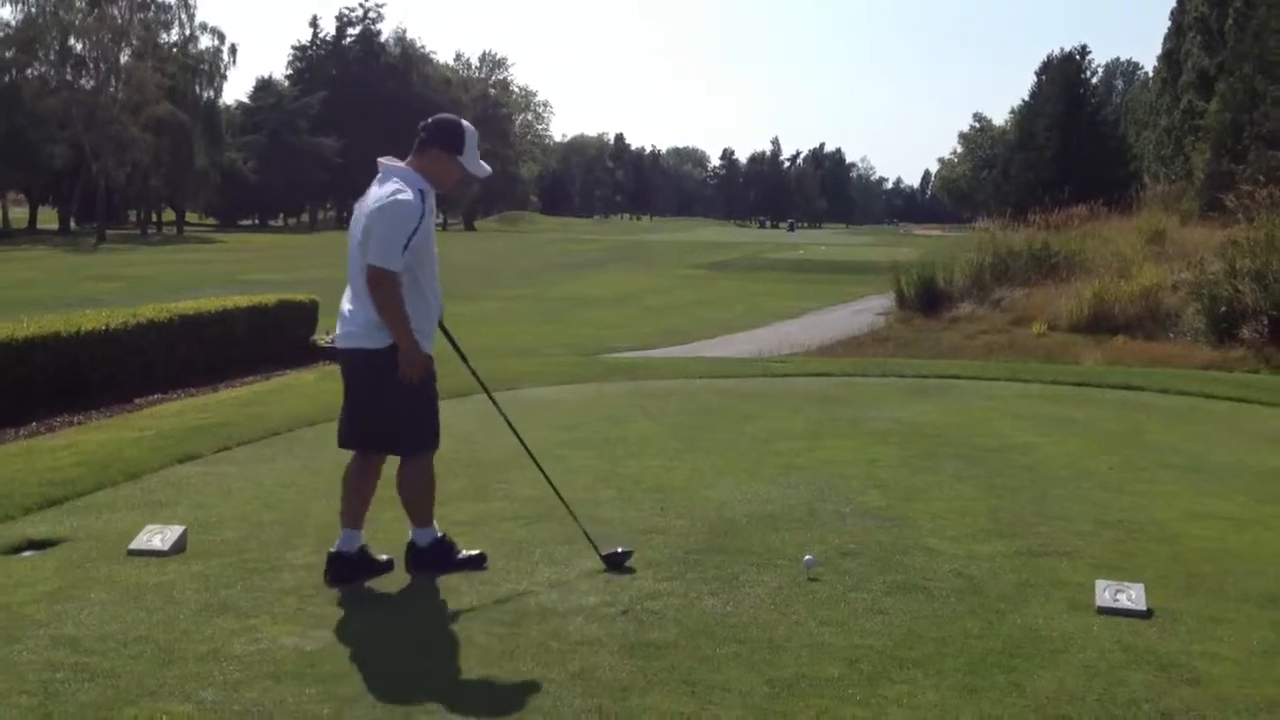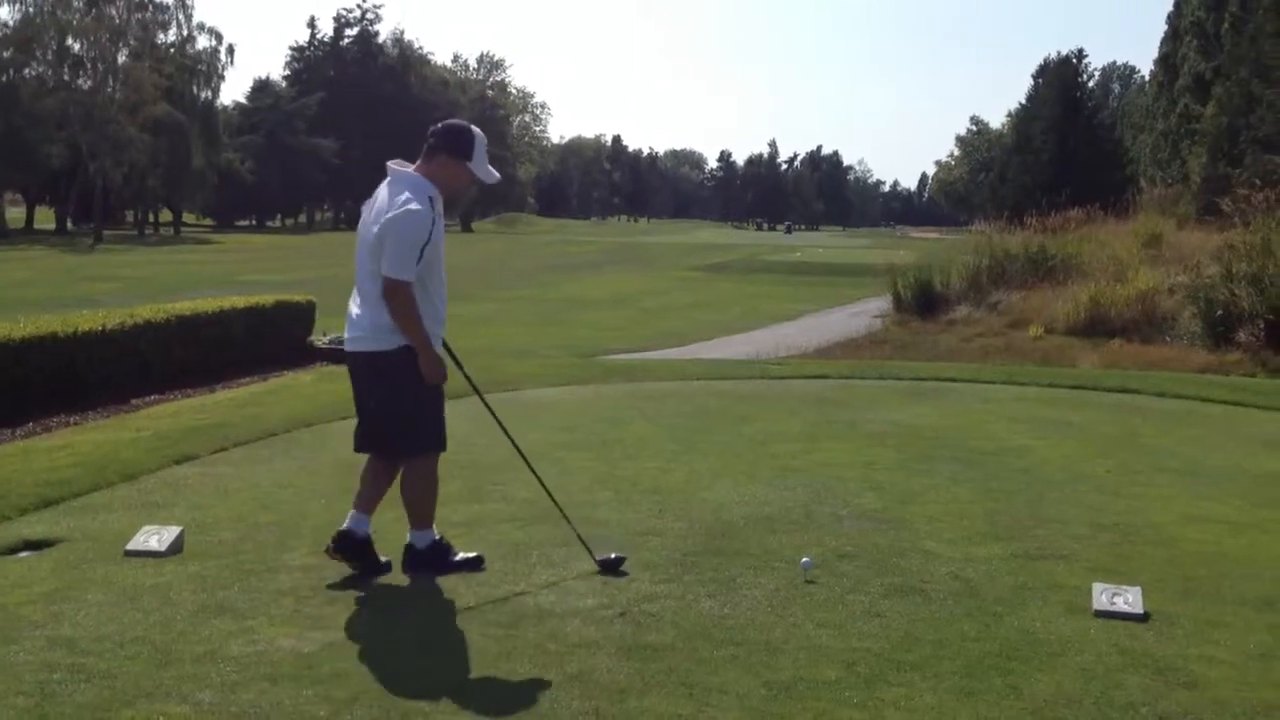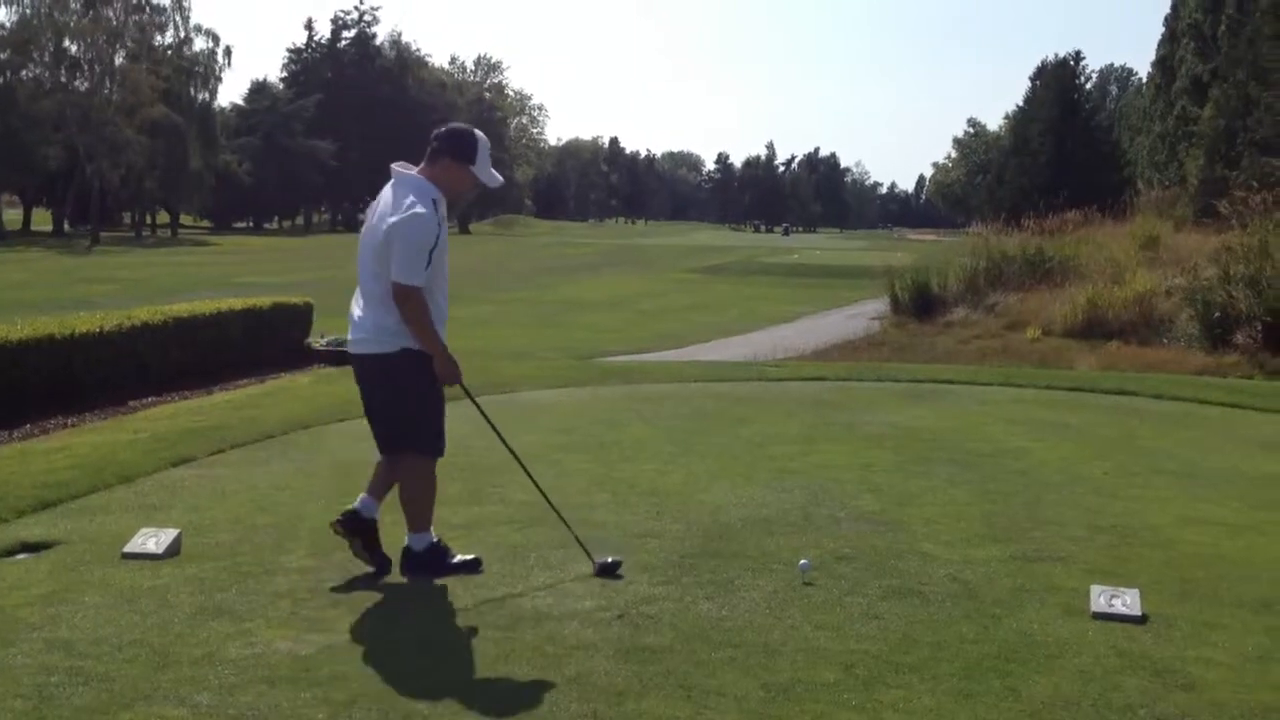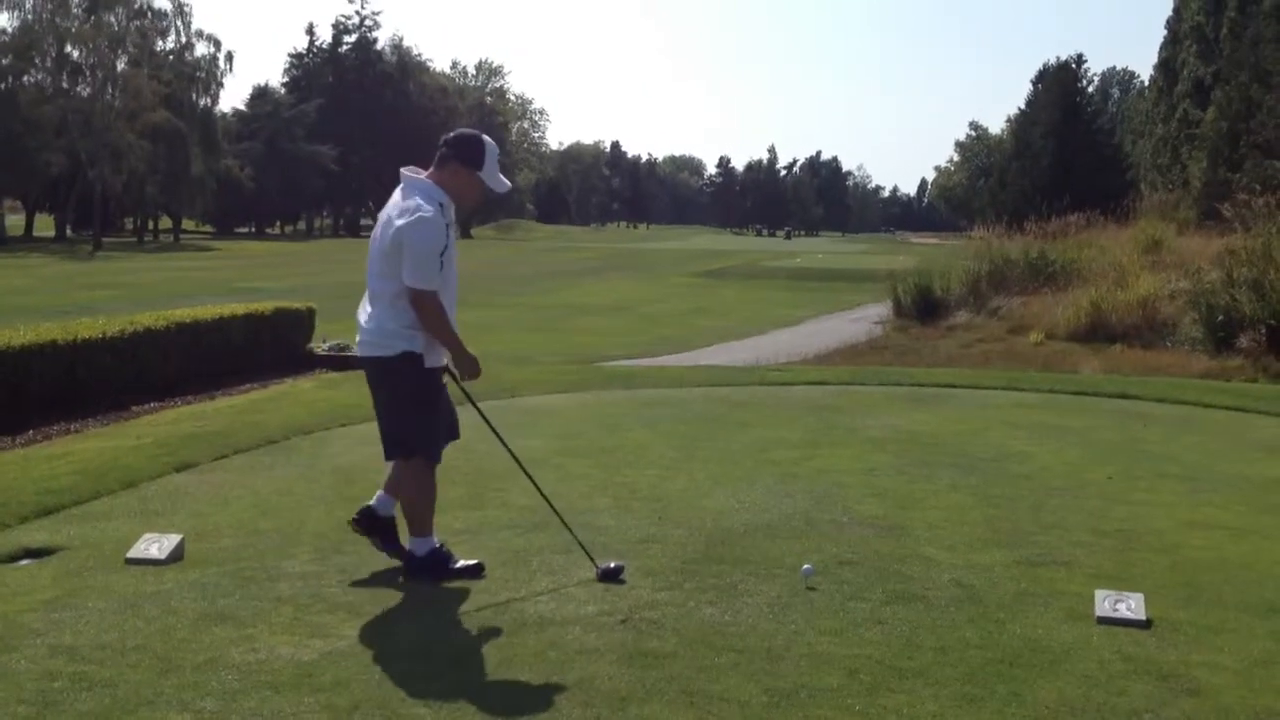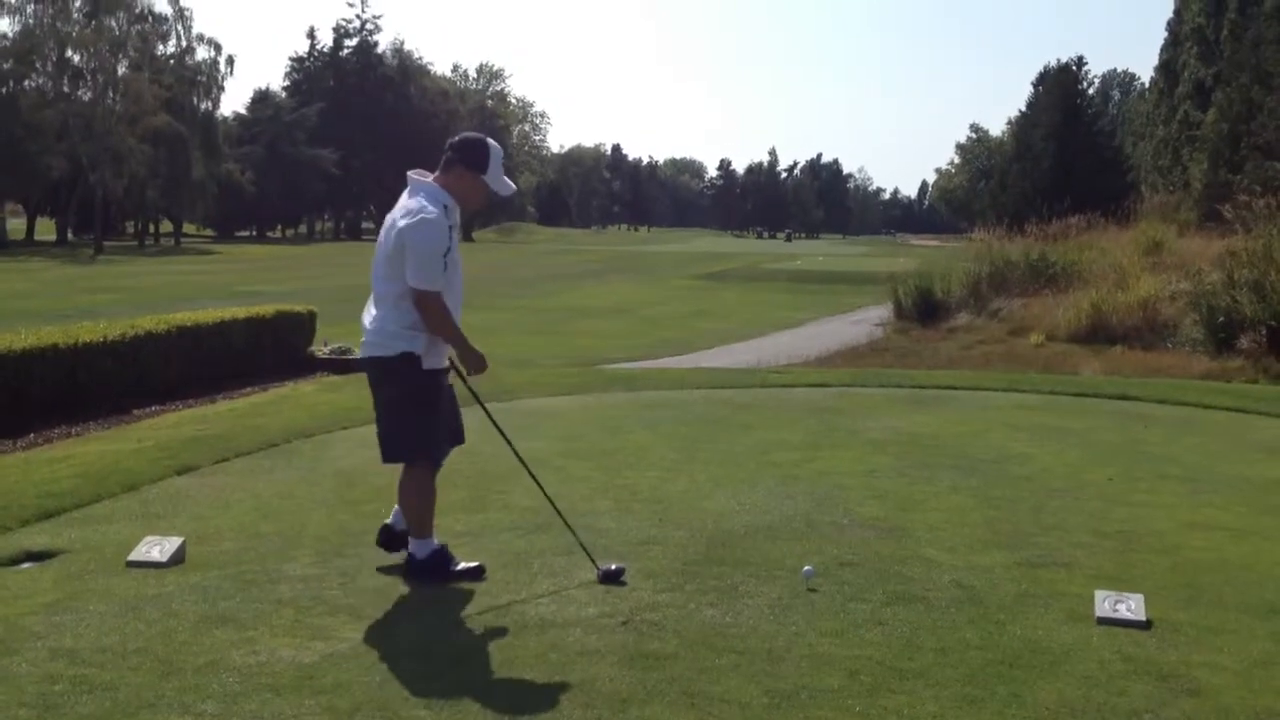
dt=0.1s
person 1, frame 1
left shoulder: (390, 188)
right shoulder: (404, 203)
right elbow: (381, 280)
left wrist: (419, 322)
right wrist: (411, 346)
left hip: (361, 340)
right hip: (388, 346)
left knee: (370, 450)
right knee: (415, 449)
left ankle: (349, 552)
right ankle: (425, 545)
person 1, frame 2
left shoulder: (397, 191)
right shoulder: (415, 211)
right elbow: (396, 290)
right wrist: (427, 351)
left hip: (371, 344)
right hip: (398, 350)
left knee: (389, 448)
right knee: (421, 450)
left ankle: (355, 534)
right ankle: (423, 546)
person 1, frame 3
left shoulder: (404, 193)
right shoulder: (418, 215)
right elbow: (408, 296)
right wrist: (441, 356)
left hip: (379, 343)
right hip: (399, 349)
left knee: (408, 445)
right knee: (420, 450)
left ankle: (363, 515)
right ankle: (420, 548)
person 1, frame 4
left shoulder: (416, 197)
right shoulder: (426, 218)
right elbow: (424, 299)
left wrist: (446, 350)
right wrist: (460, 353)
left hip: (391, 345)
right hip: (405, 352)
left knee: (422, 446)
right knee: (422, 454)
left ankle: (380, 512)
right ankle: (423, 553)
person 1, frame 5
left shoulder: (431, 205)
right shoulder: (428, 221)
right elbow: (426, 301)
left wrist: (453, 349)
right wrist: (466, 350)
left hip: (412, 350)
right hip: (404, 354)
left knee: (433, 448)
right knee: (422, 456)
left ankle: (401, 526)
right ankle: (423, 555)
